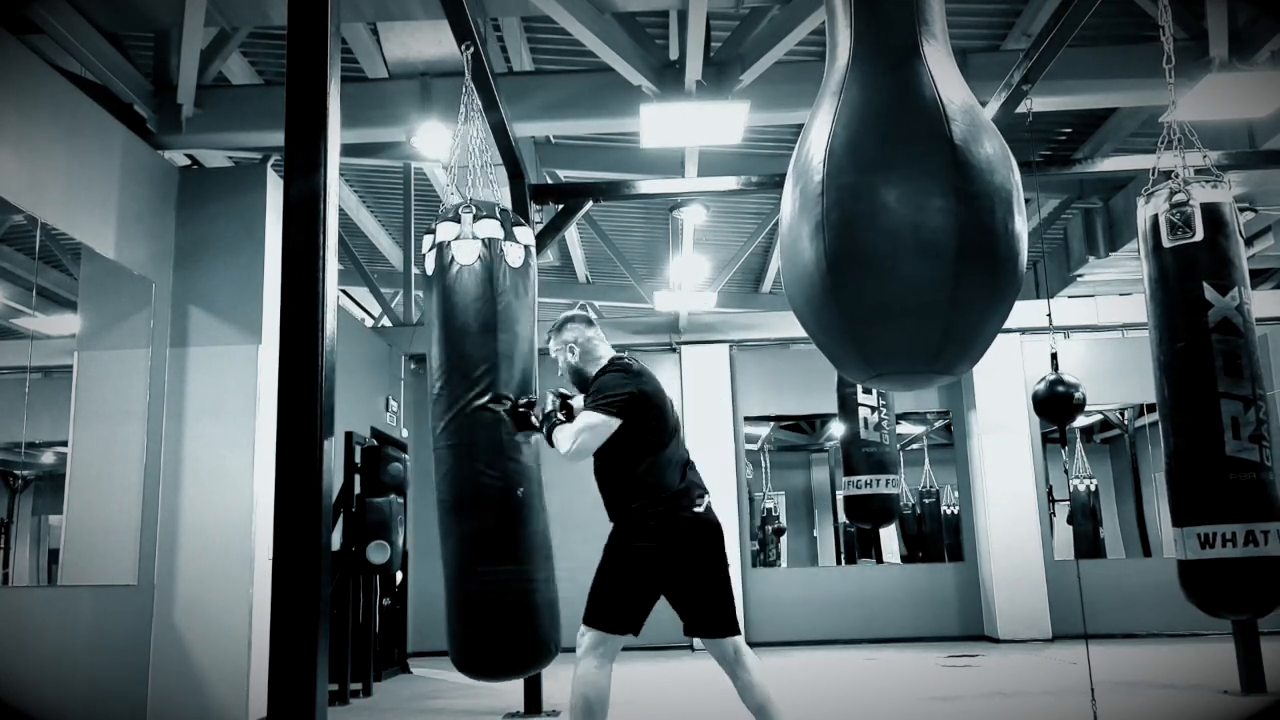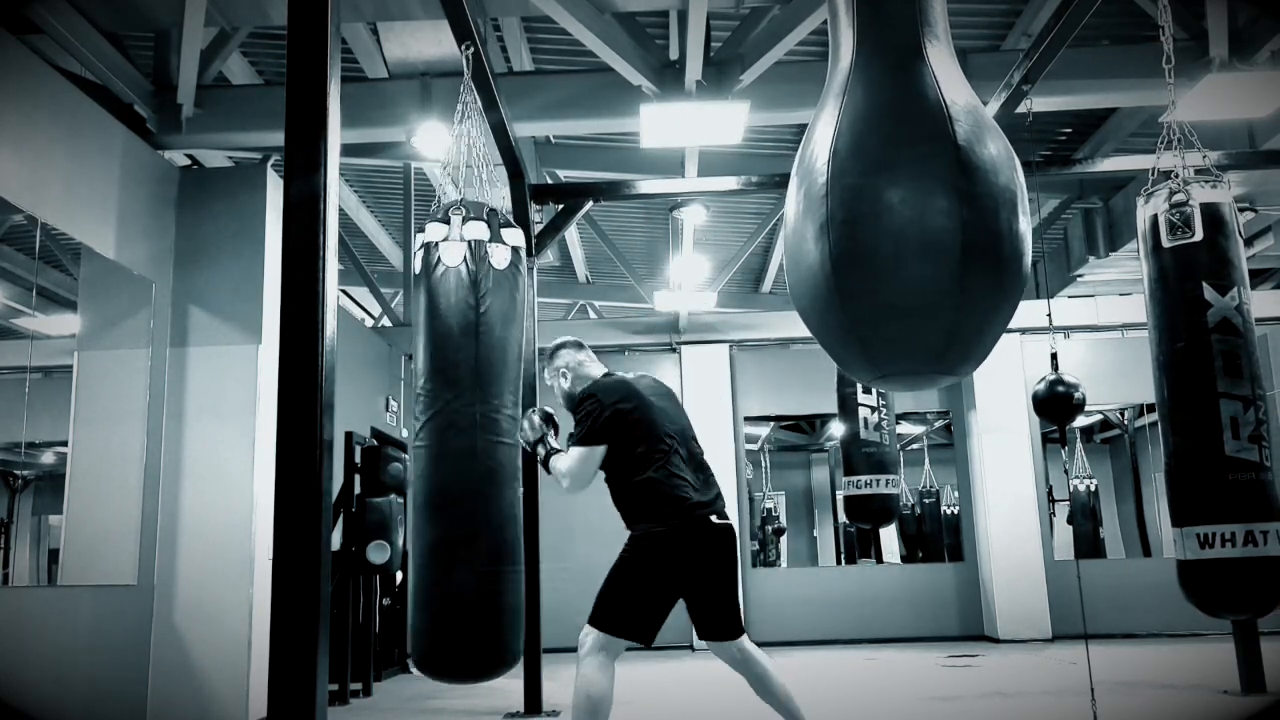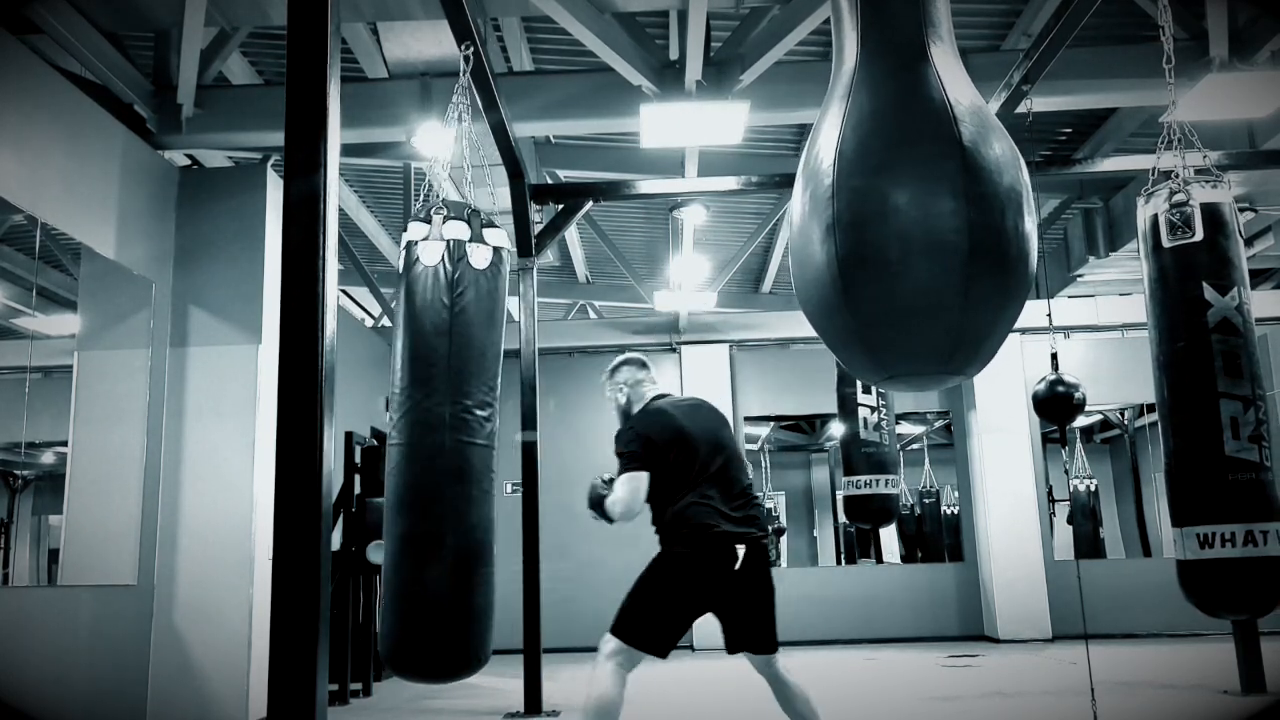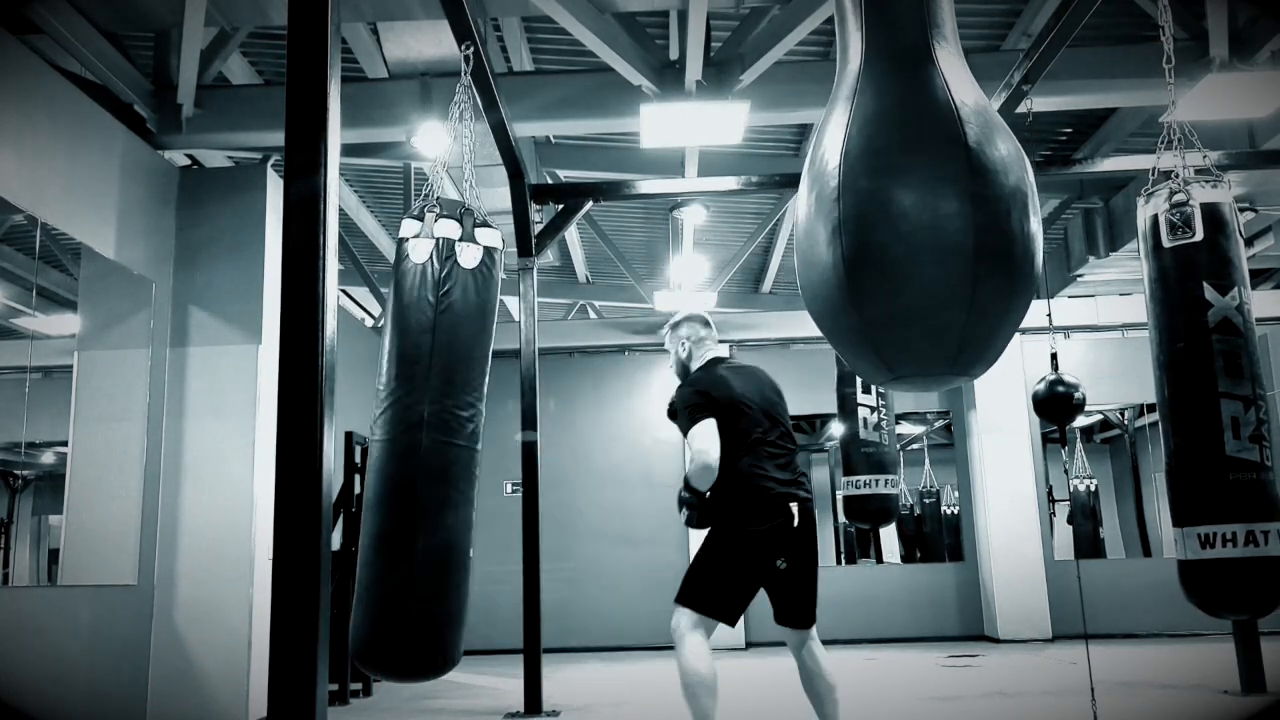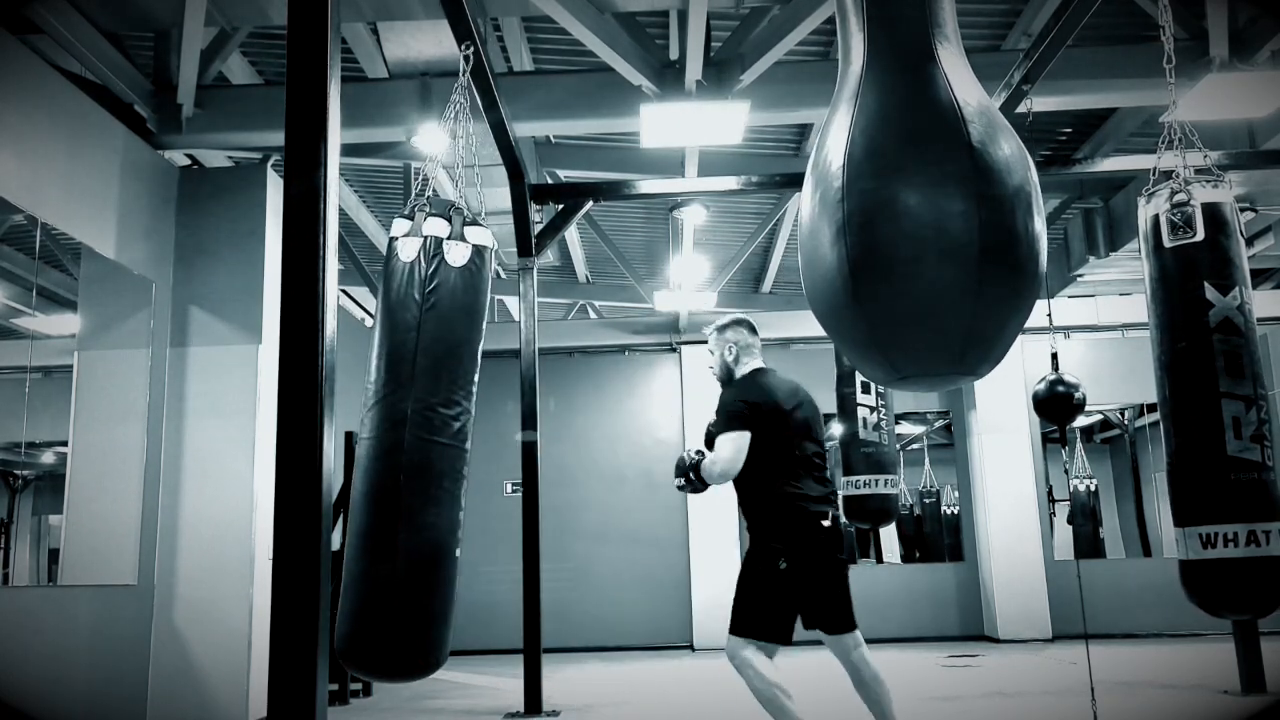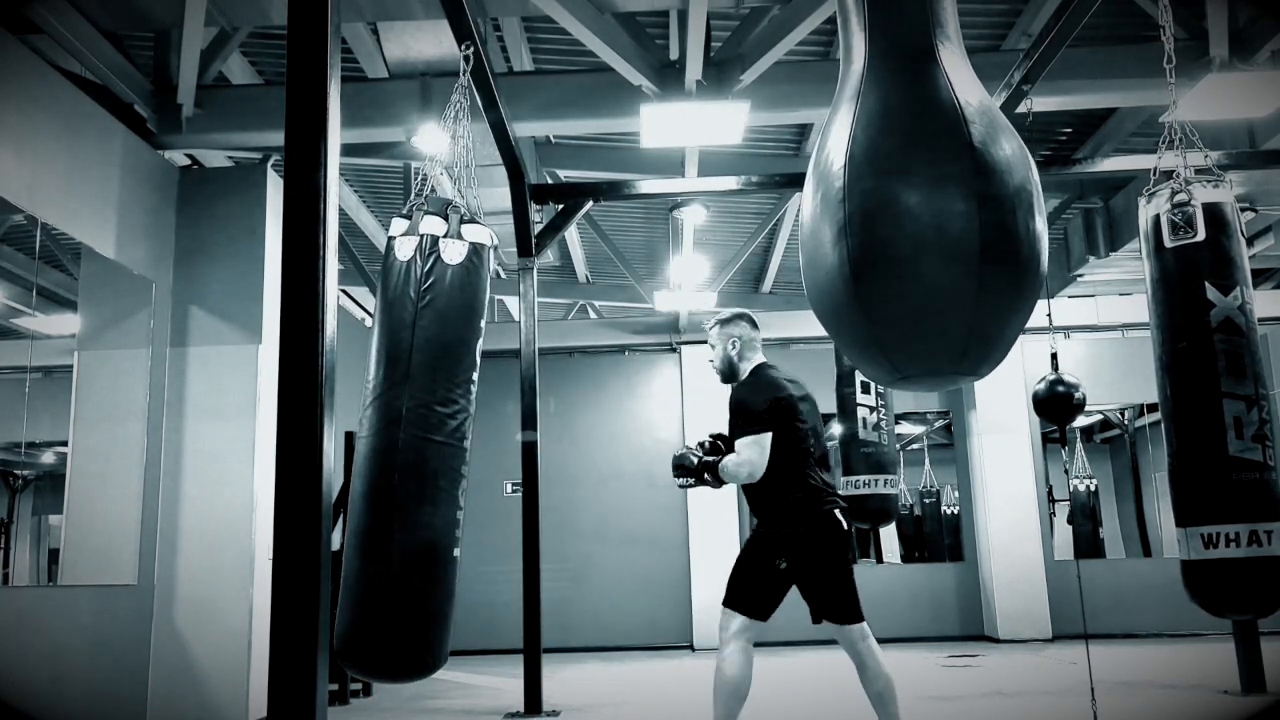
dt=0.2s
person 1, frame 1
left shoulder: (617, 379)
right shoulder: (627, 372)
left elbow: (576, 446)
left wrist: (548, 421)
right wrist: (561, 413)
left hip: (651, 528)
right hip: (696, 523)
left knee: (594, 648)
right knee: (729, 645)
person 1, frame 2
left shoulder: (596, 399)
right shoulder: (649, 385)
left elbow: (574, 479)
left wrist: (543, 444)
right wrist: (567, 439)
left hip: (669, 533)
right hip: (713, 528)
left knee: (596, 650)
right knee: (733, 646)
person 1, frame 3
left shoulder: (638, 427)
right shoulder: (707, 411)
left elbow: (627, 507)
left wrist: (602, 500)
left hip: (692, 556)
right hip: (750, 553)
left knee: (613, 658)
right knee: (767, 661)
person 1, frame 4
left shoulder: (695, 389)
right shoulder: (762, 379)
left elbow: (706, 460)
left wrist: (694, 495)
left hip: (747, 524)
right hip: (797, 521)
left knee: (687, 627)
right knee: (803, 641)
person 1, frame 5
left shoulder: (740, 395)
right shoulder: (793, 390)
left elbow: (727, 466)
left wrist: (695, 468)
right wrist: (720, 452)
left hip: (782, 536)
right hip: (822, 530)
left knee: (746, 649)
right knee: (848, 645)
person 1, frame 6
left shoulder: (749, 391)
right shoulder: (791, 385)
left elbow: (750, 468)
left wrist: (702, 465)
right wrist: (725, 452)
left hip: (787, 528)
right hip: (825, 521)
left knee: (736, 632)
right knee: (856, 637)
